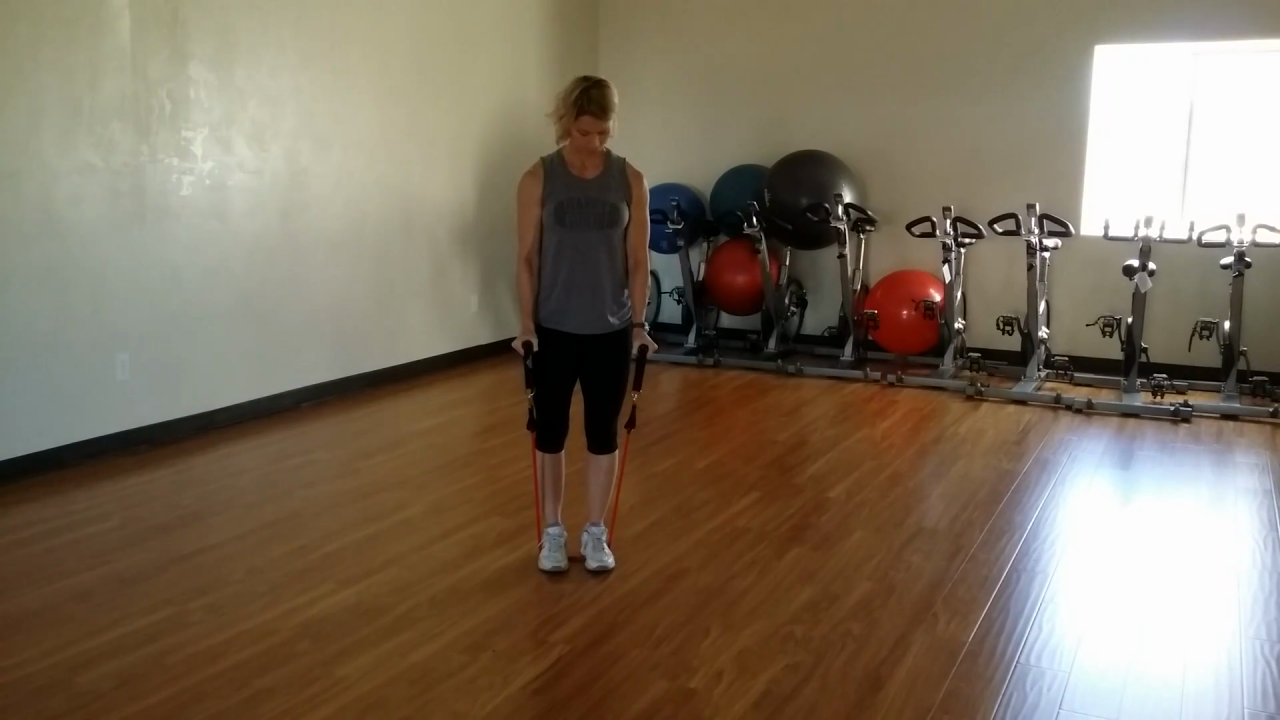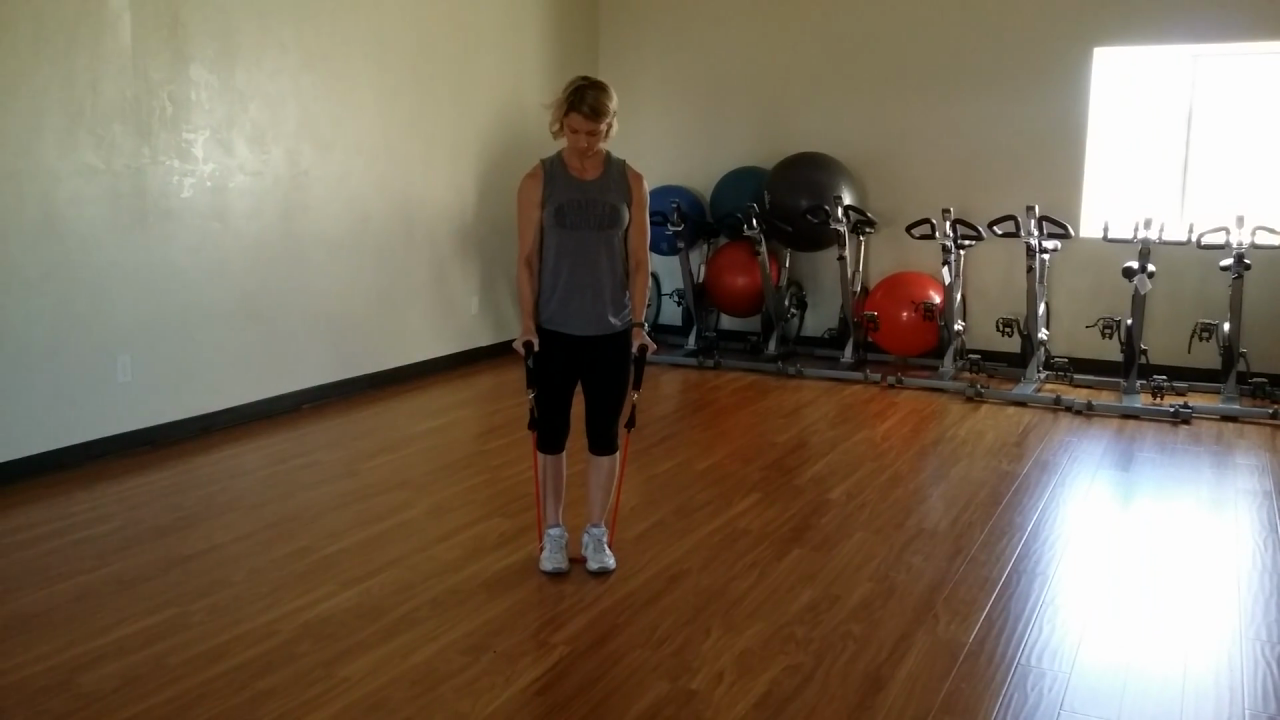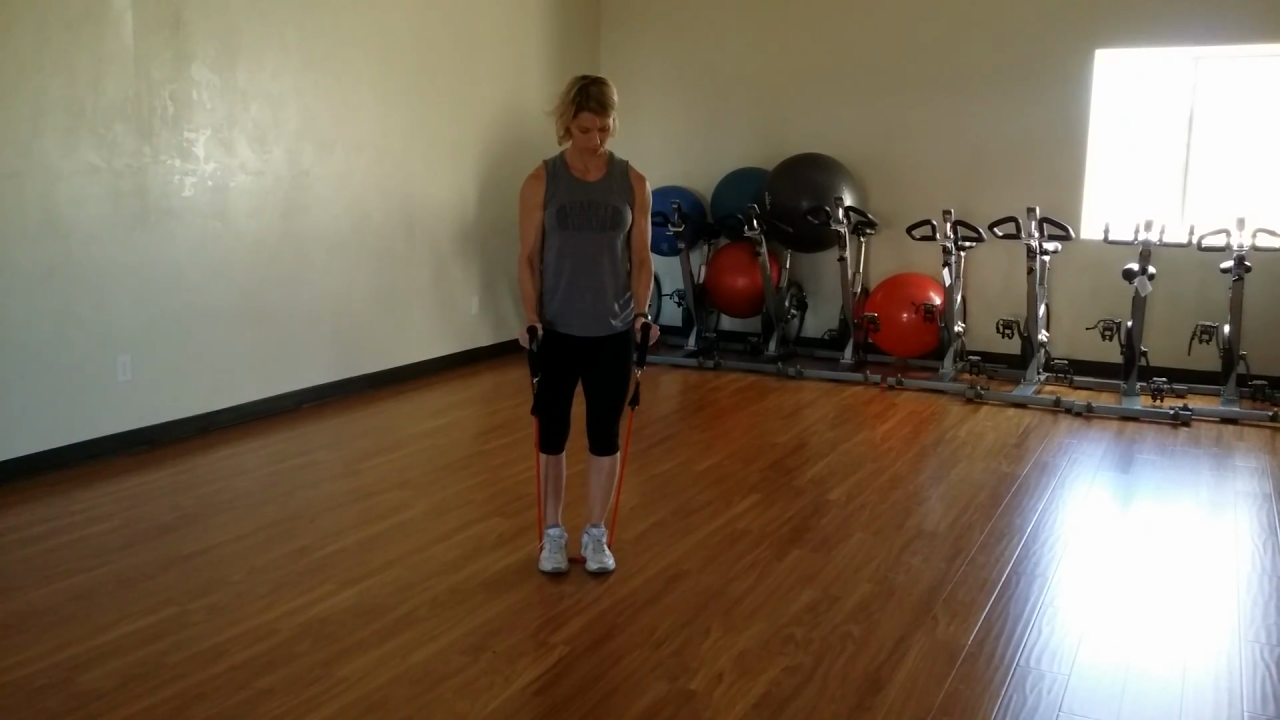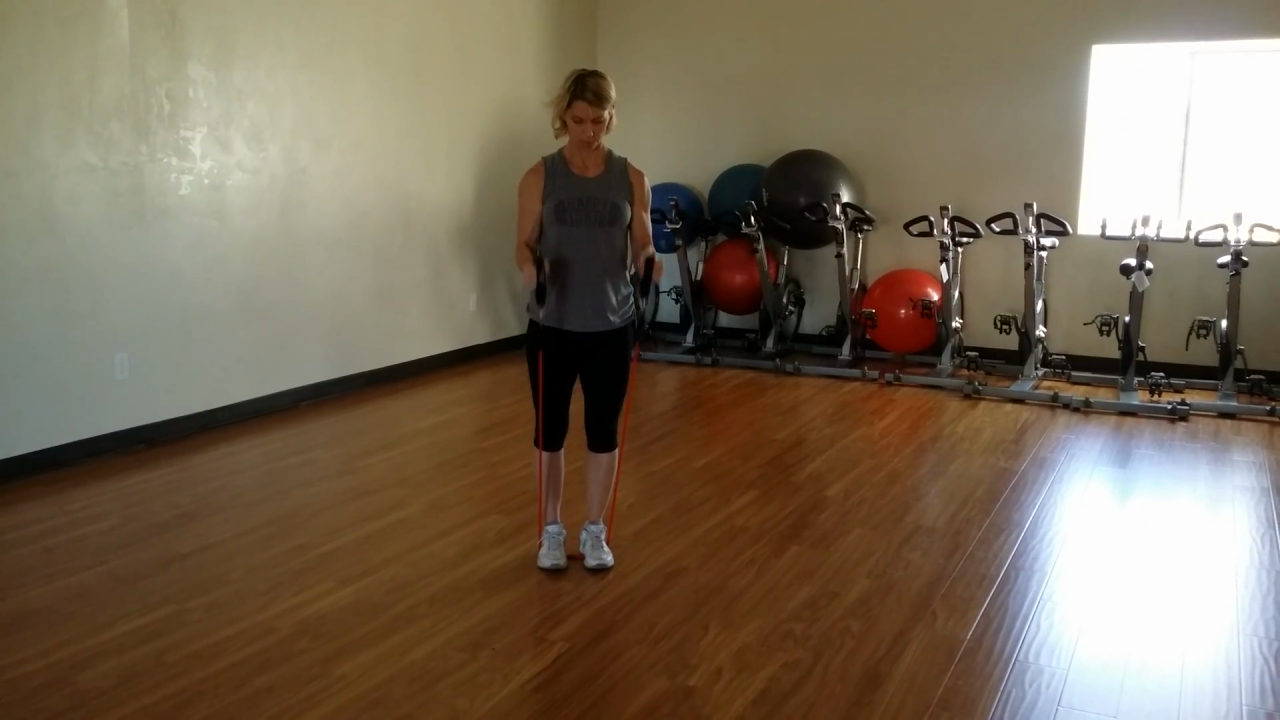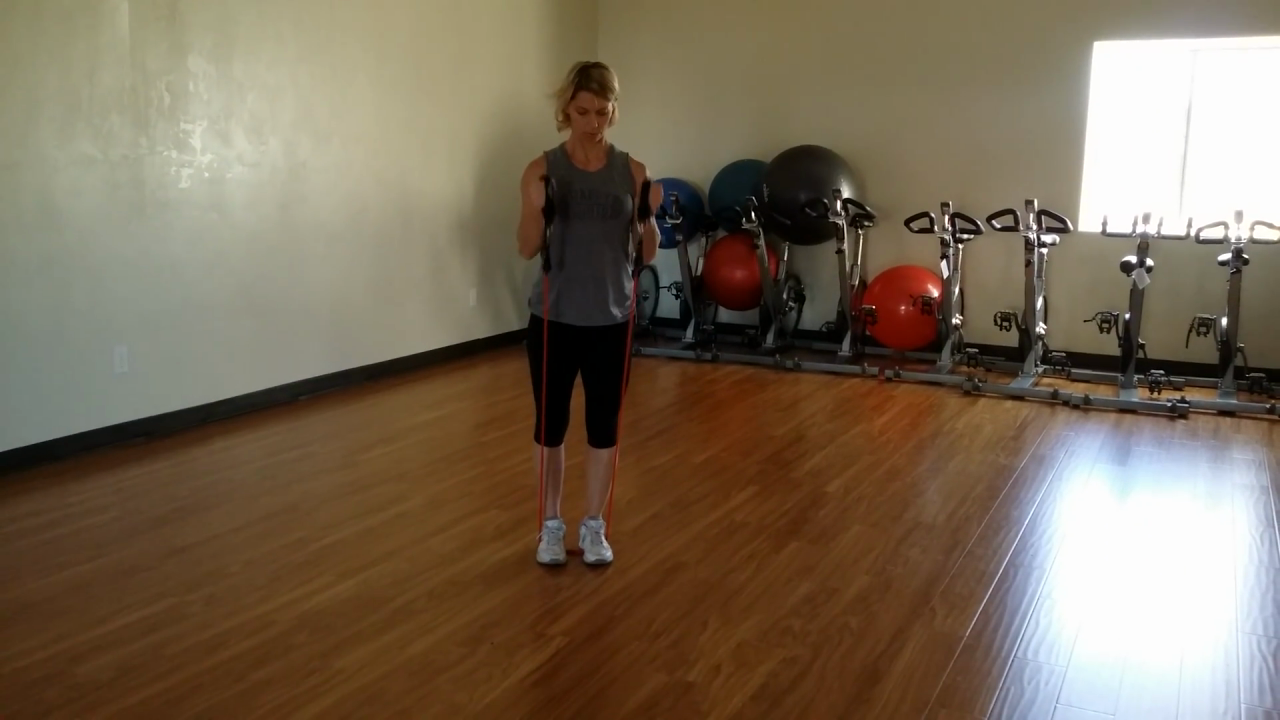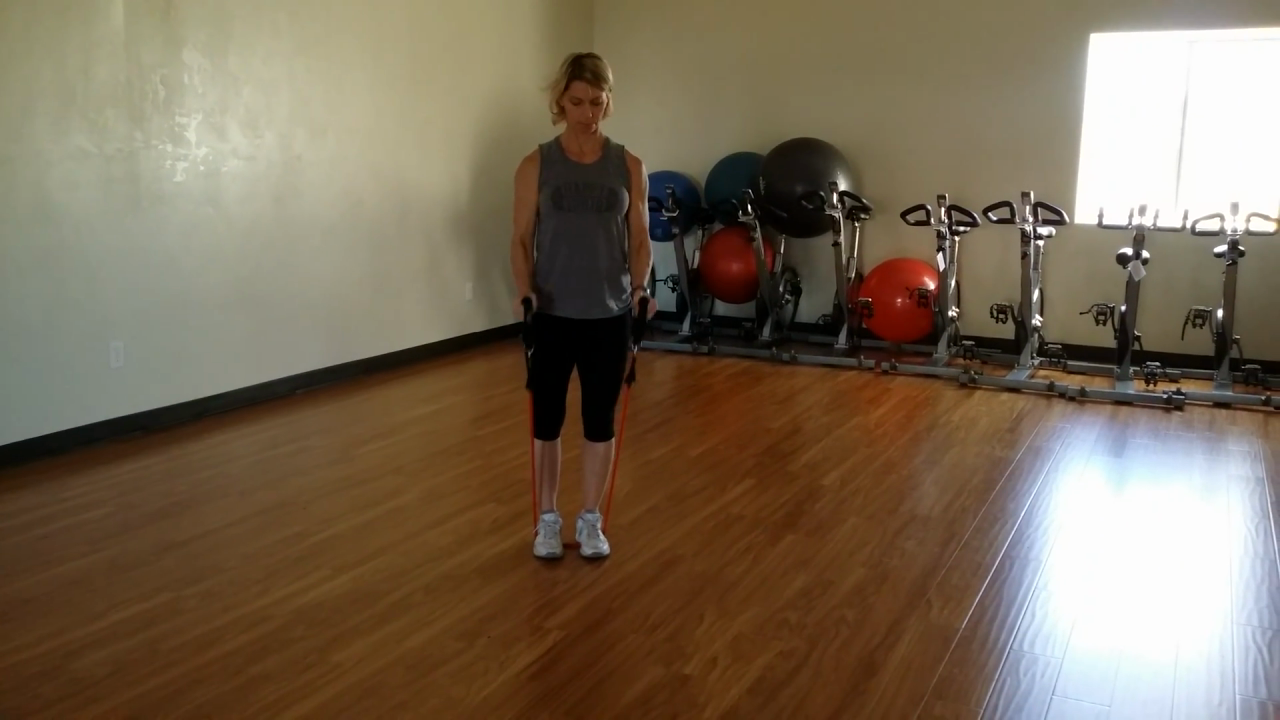
dt=0.5s
person 1, frame 1
left shoulder: (630, 180)
right shoulder: (538, 178)
left elbow: (638, 260)
right elbow: (527, 257)
left wrist: (639, 323)
right wrist: (526, 322)
left hip: (610, 330)
right hip: (553, 329)
left knee: (603, 433)
right knee: (550, 431)
left ankle: (595, 533)
right ankle: (552, 532)
person 1, frame 2
left shoulder: (630, 182)
right shoulder: (539, 179)
left elbow: (639, 260)
right elbow: (527, 259)
left wrist: (638, 322)
right wrist: (527, 322)
left hip: (611, 332)
right hip: (554, 331)
left knee: (604, 435)
right knee: (551, 433)
left ankle: (596, 534)
right ankle: (553, 533)
person 1, frame 3
left shoulder: (632, 183)
right shoulder: (541, 181)
left elbow: (641, 258)
right elbow: (528, 257)
left wrist: (641, 312)
right wrist: (531, 316)
left hip: (612, 332)
right hip: (555, 332)
left knee: (605, 435)
right knee: (552, 434)
left ankle: (596, 534)
right ankle: (553, 533)
person 1, frame 4
left shoulder: (631, 178)
right shoulder: (539, 176)
left elbow: (642, 246)
right elbow: (524, 244)
left wrist: (647, 259)
right wrist: (528, 263)
left hip: (611, 327)
right hip: (552, 326)
left knee: (603, 431)
right knee: (550, 430)
left ankle: (595, 531)
right ankle: (552, 530)
person 1, frame 5
left shoulder: (632, 171)
right shoulder: (542, 168)
left elbow: (646, 252)
right elbow: (526, 248)
left wrist: (649, 222)
right wrist: (535, 213)
left hip: (611, 320)
right hip: (553, 318)
left knee: (603, 426)
right knee: (550, 425)
left ankle: (593, 527)
right ankle: (550, 525)
person 1, frame 6
left shoulder: (629, 165)
right shoulder: (536, 164)
left elbow: (640, 239)
right elbow: (521, 238)
left wrist: (639, 285)
right wrist: (523, 288)
left hip: (609, 316)
right hip: (550, 316)
left knee: (600, 420)
right knee: (546, 419)
left ankle: (590, 520)
right ankle: (547, 518)
